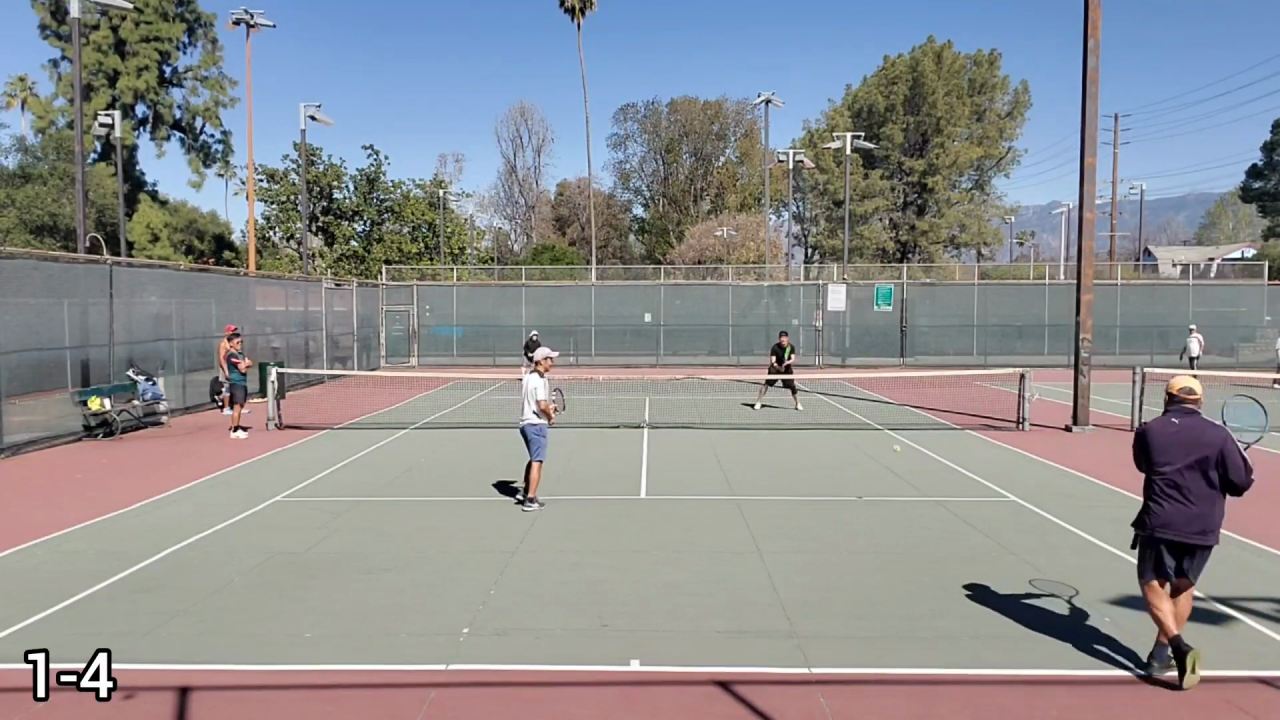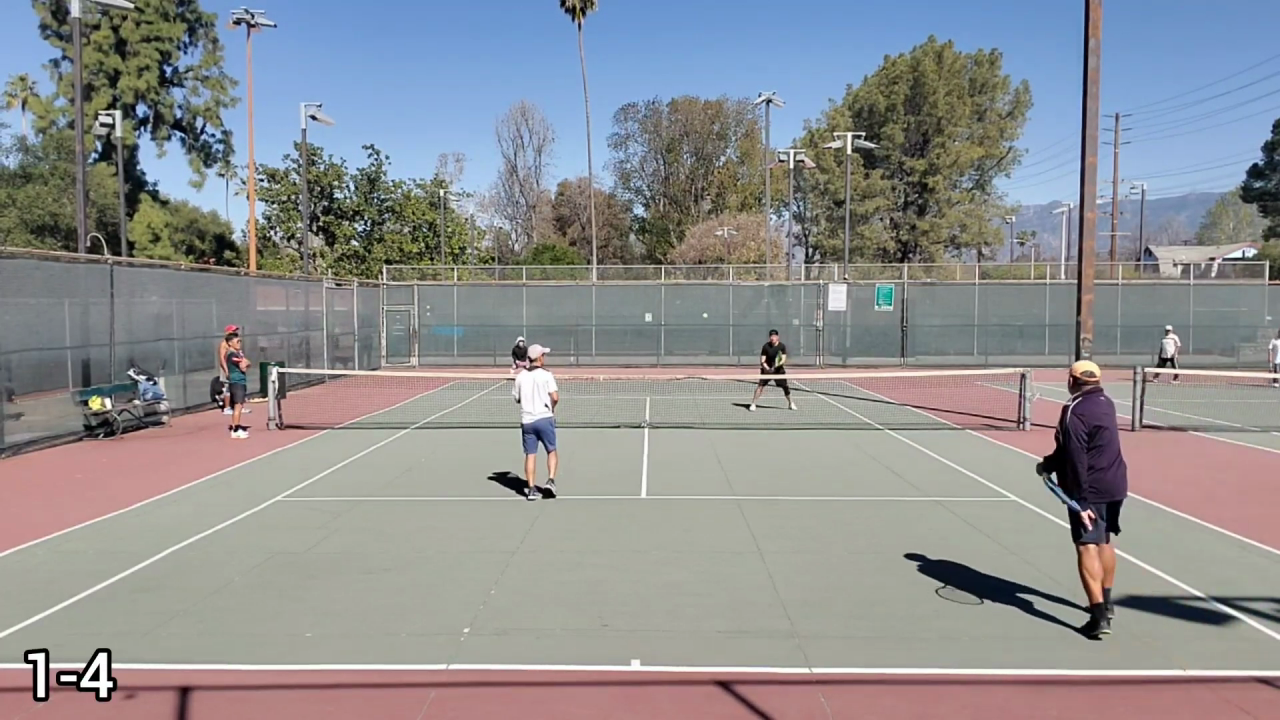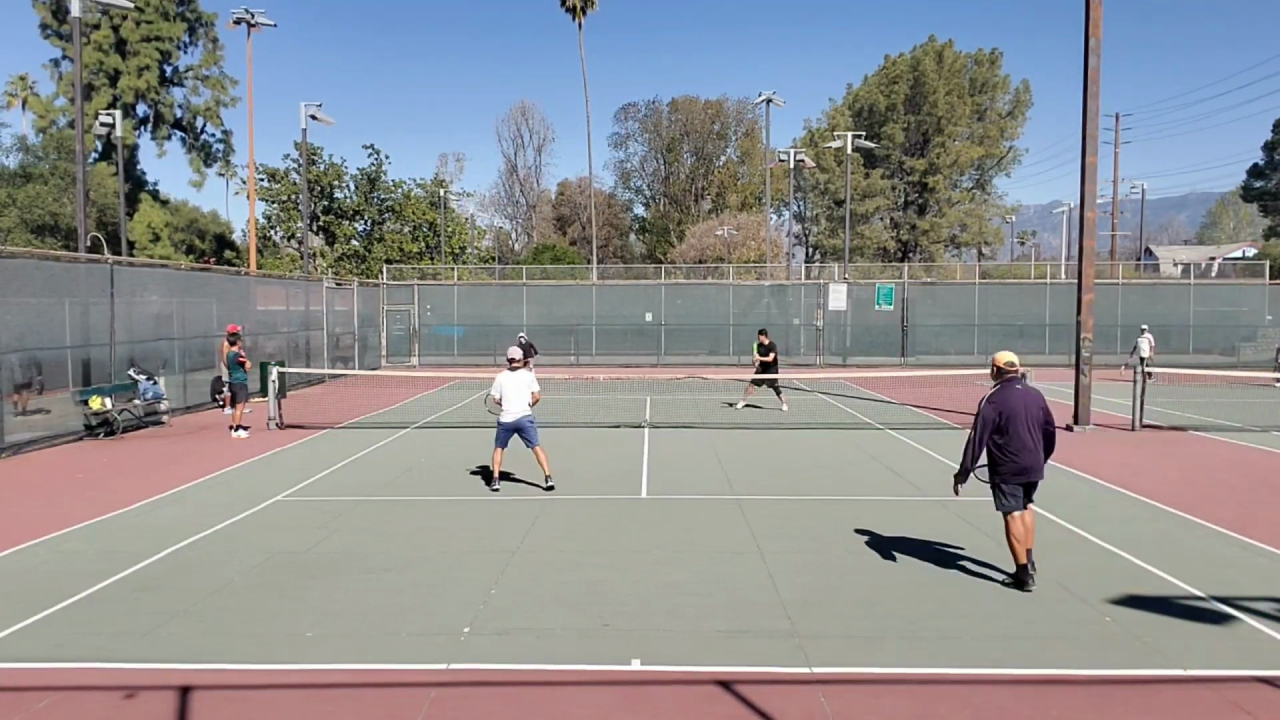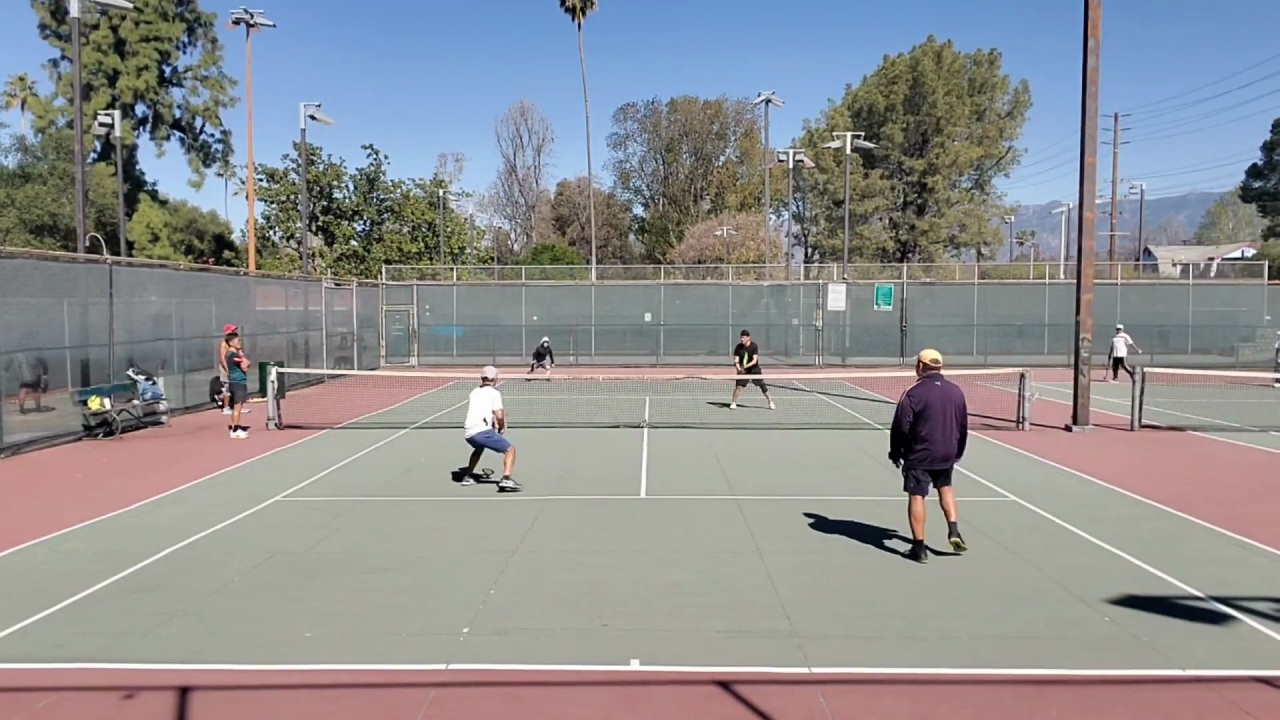
dt=0.7s
person 1, frame 1
left shoulder: (1148, 430)
right shoulder: (1217, 435)
right elbow: (1241, 481)
right wrist: (1213, 485)
left hip: (1159, 524)
right hip: (1201, 528)
left knee: (1152, 586)
right knee: (1182, 588)
left ankle: (1180, 648)
right ankle: (1160, 654)
person 1, frame 2
left shoulder: (1074, 411)
right shoulder: (1106, 404)
left elbow: (1076, 459)
left wrist: (1079, 501)
right wrist: (1050, 462)
left hip: (1089, 490)
right hip: (1114, 486)
left knee: (1087, 547)
right knee: (1103, 542)
left ankle: (1100, 616)
right ankle: (1105, 602)
person 1, frame 3
left shoulder: (994, 400)
right shoulder: (1035, 395)
left elbow: (977, 439)
right elbow: (1050, 430)
left wrist: (962, 473)
right wrist: (1042, 457)
left hip: (1008, 470)
right hip: (1034, 467)
left knee: (1013, 516)
right knee: (1025, 509)
left ankle: (1023, 575)
right ankle: (1028, 559)
person 1, frame 4
left shoulder: (913, 393)
right shoulder: (955, 391)
left elbow: (900, 427)
right elbow: (962, 426)
left wrist: (895, 452)
right wrist: (957, 452)
left hip: (920, 456)
right hip: (947, 455)
left knee: (917, 498)
right knee: (945, 488)
left ankle: (919, 549)
right ankle: (954, 530)
